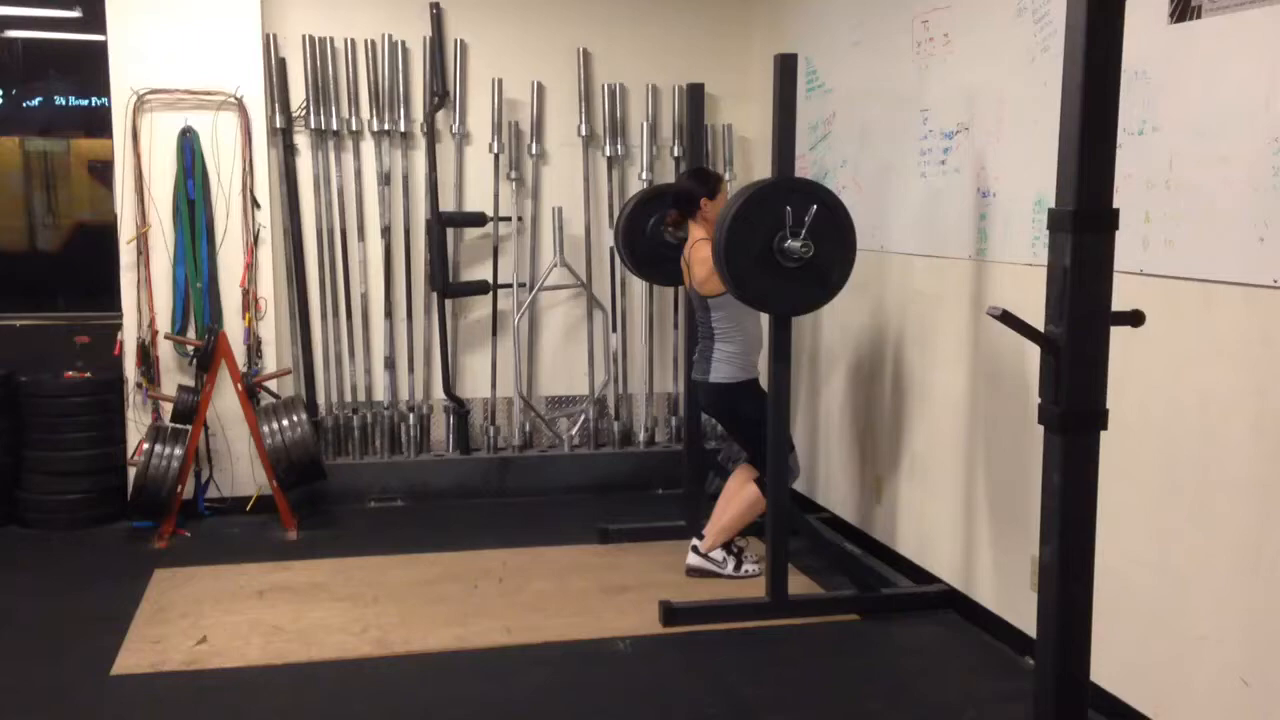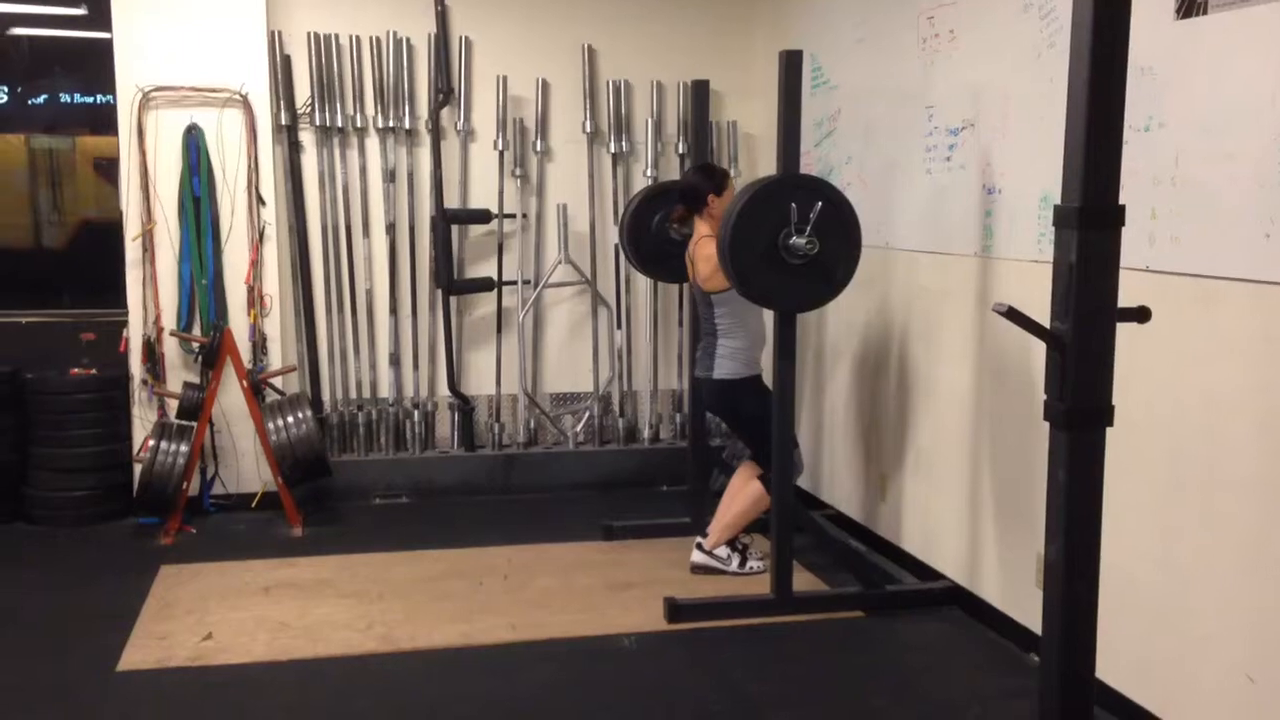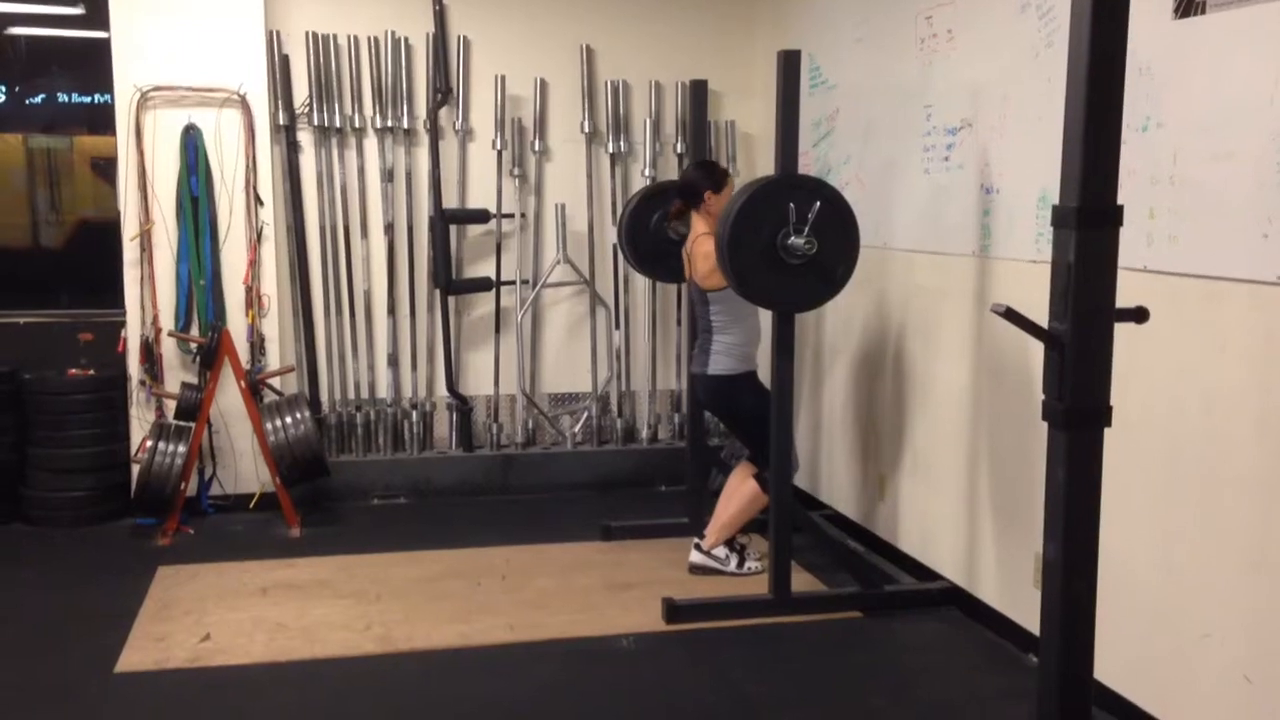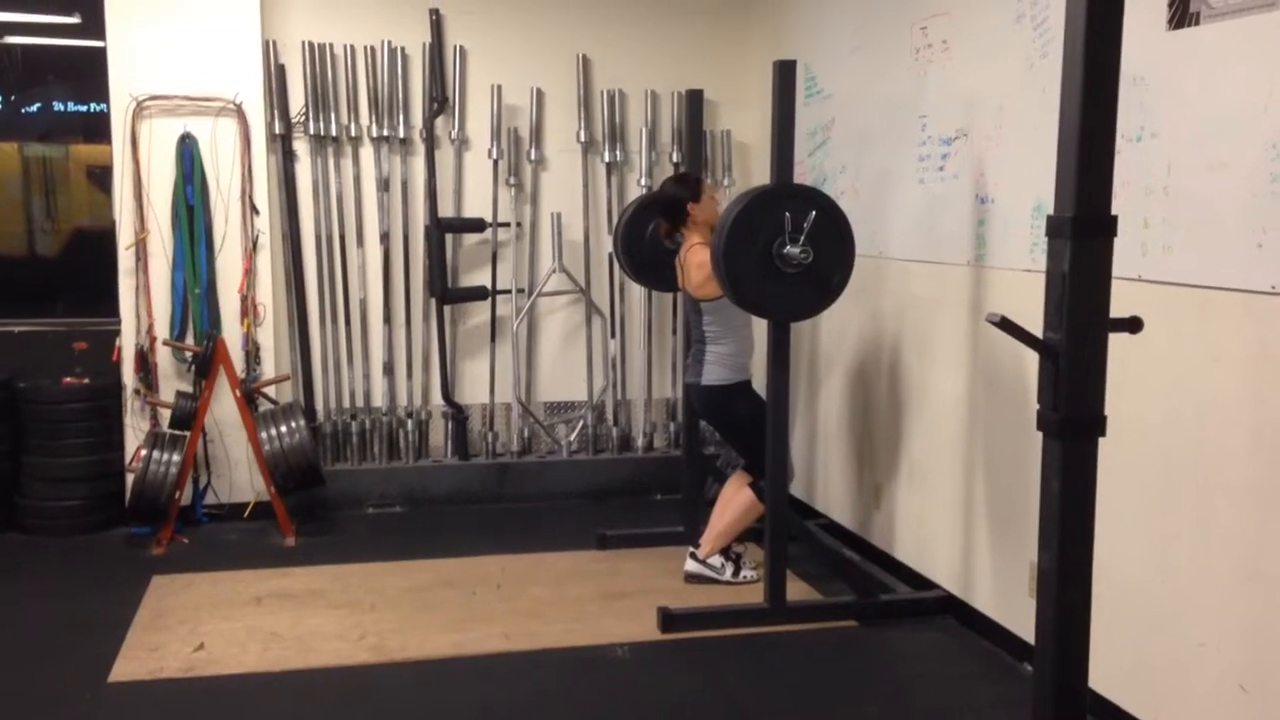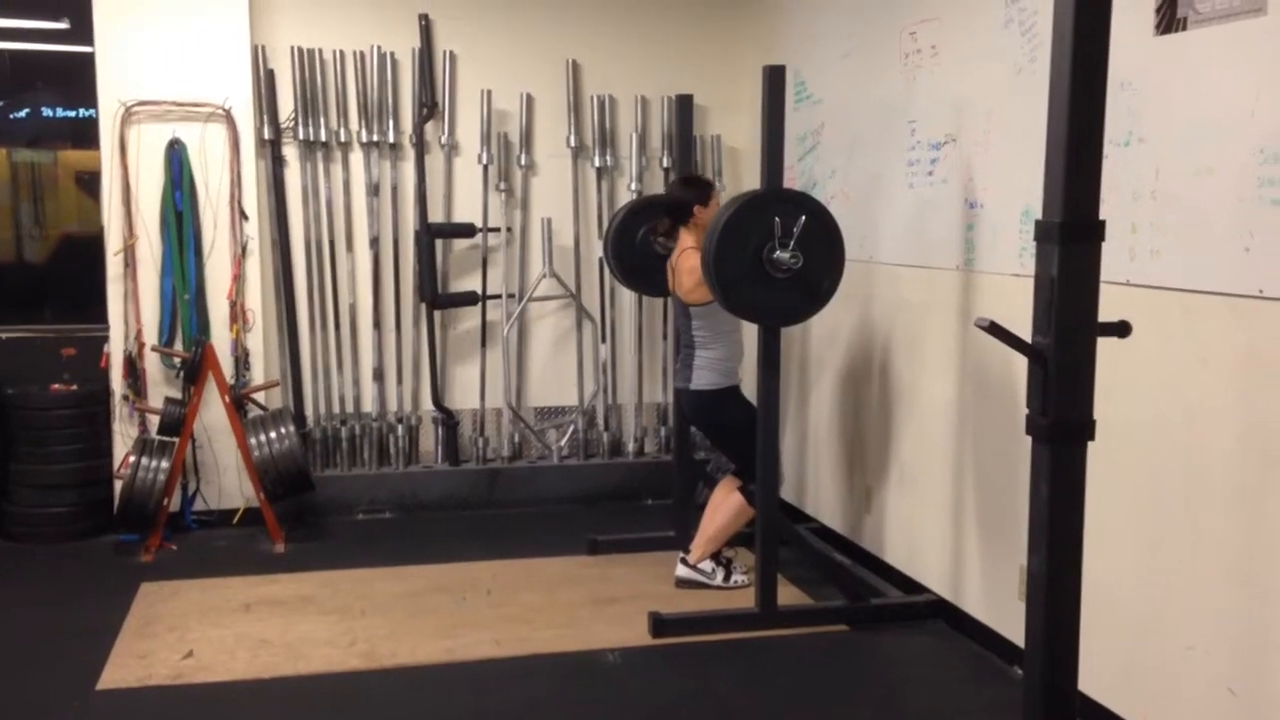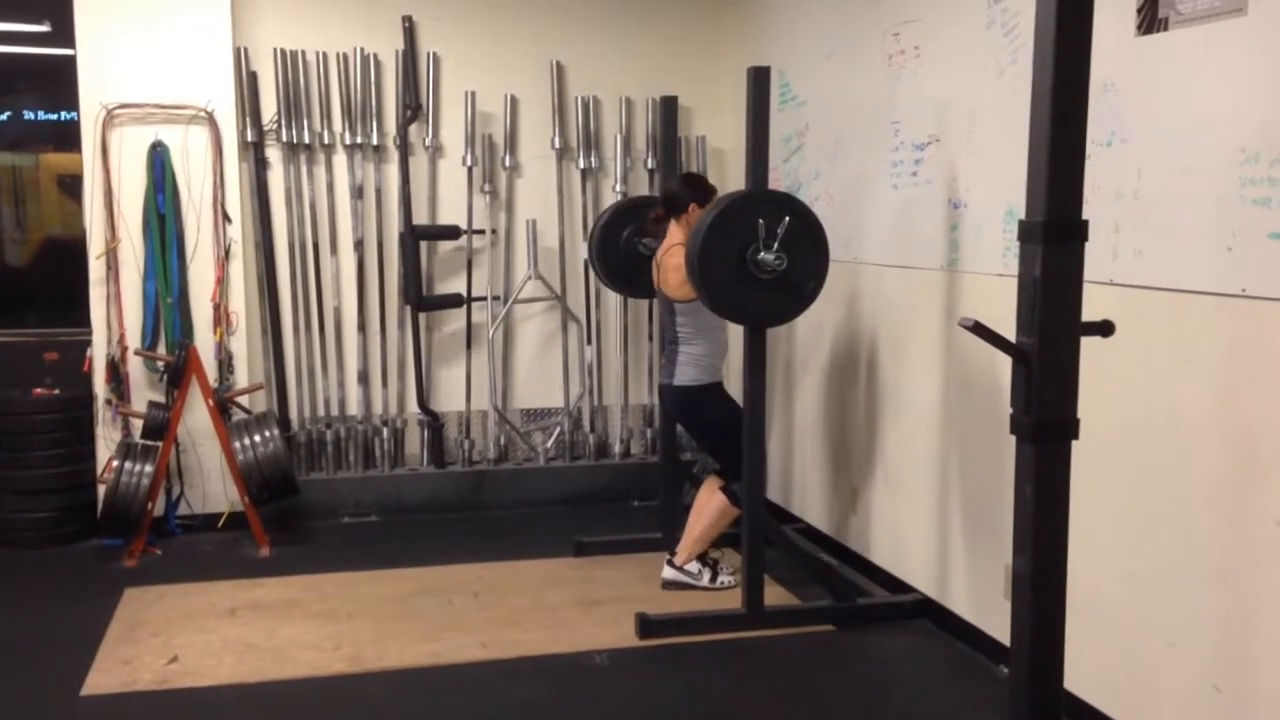
dt=0.3s
person 1, frame 1
left shoulder: (694, 250)
right shoulder: (709, 255)
left hip: (717, 376)
right hip: (728, 381)
left knee: (762, 457)
left ankle: (714, 537)
right ankle: (709, 550)
person 1, frame 2
left shoulder: (699, 246)
right shoulder: (713, 252)
left hip: (720, 373)
right hip: (731, 378)
left knee: (766, 454)
left ankle: (718, 534)
right ankle: (713, 547)
person 1, frame 3
left shoulder: (697, 244)
right shoulder: (711, 249)
left hip: (714, 371)
right hip: (727, 375)
left knee: (762, 454)
left ankle: (716, 534)
right ankle: (710, 548)
person 1, frame 4
left shoulder: (690, 253)
right shoulder: (704, 259)
left hip: (709, 379)
right hip: (722, 384)
left knee: (758, 463)
left ankle: (713, 544)
right ankle: (706, 556)
person 1, frame 5
left shoulder: (681, 257)
right shoulder: (696, 264)
left hip: (697, 385)
right hip: (711, 390)
left knee: (747, 467)
left ankle: (704, 549)
right ankle: (697, 561)
person 1, frame 6
left shoulder: (666, 254)
right shoulder: (682, 261)
left hip: (682, 383)
right hip: (695, 387)
left knee: (732, 467)
right knee: (746, 475)
left ankle: (691, 551)
right ankle: (683, 562)
